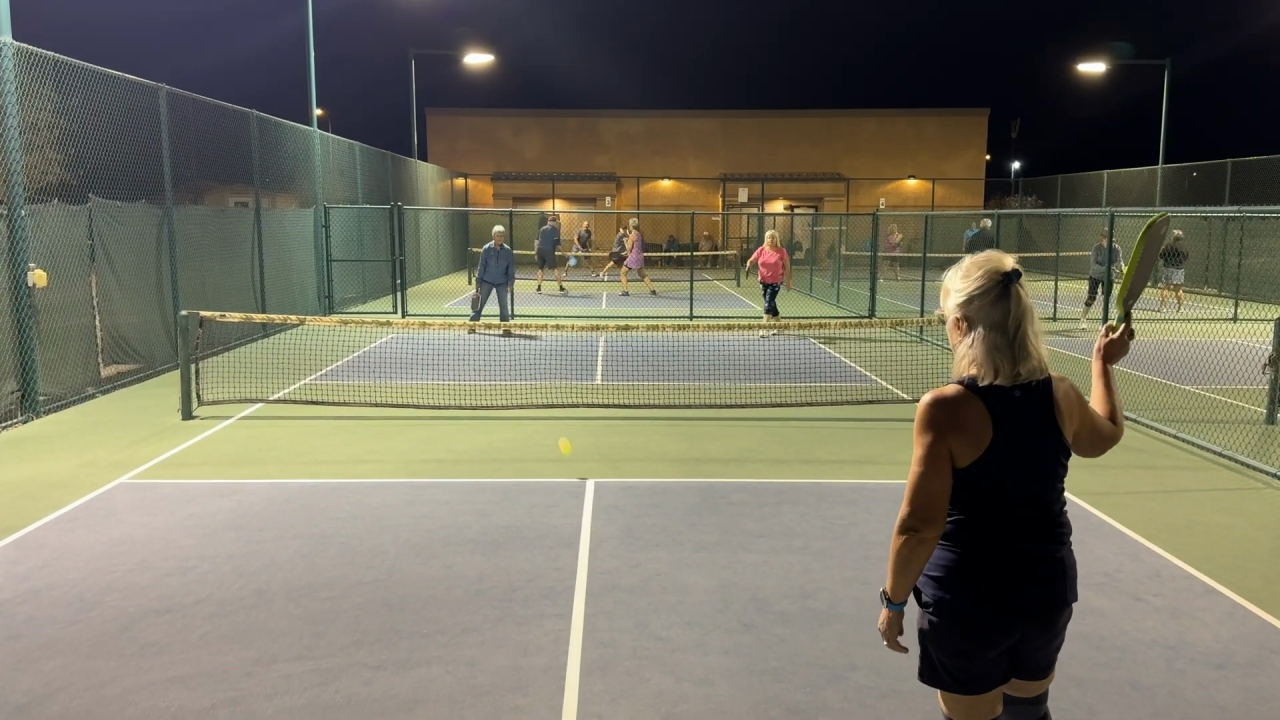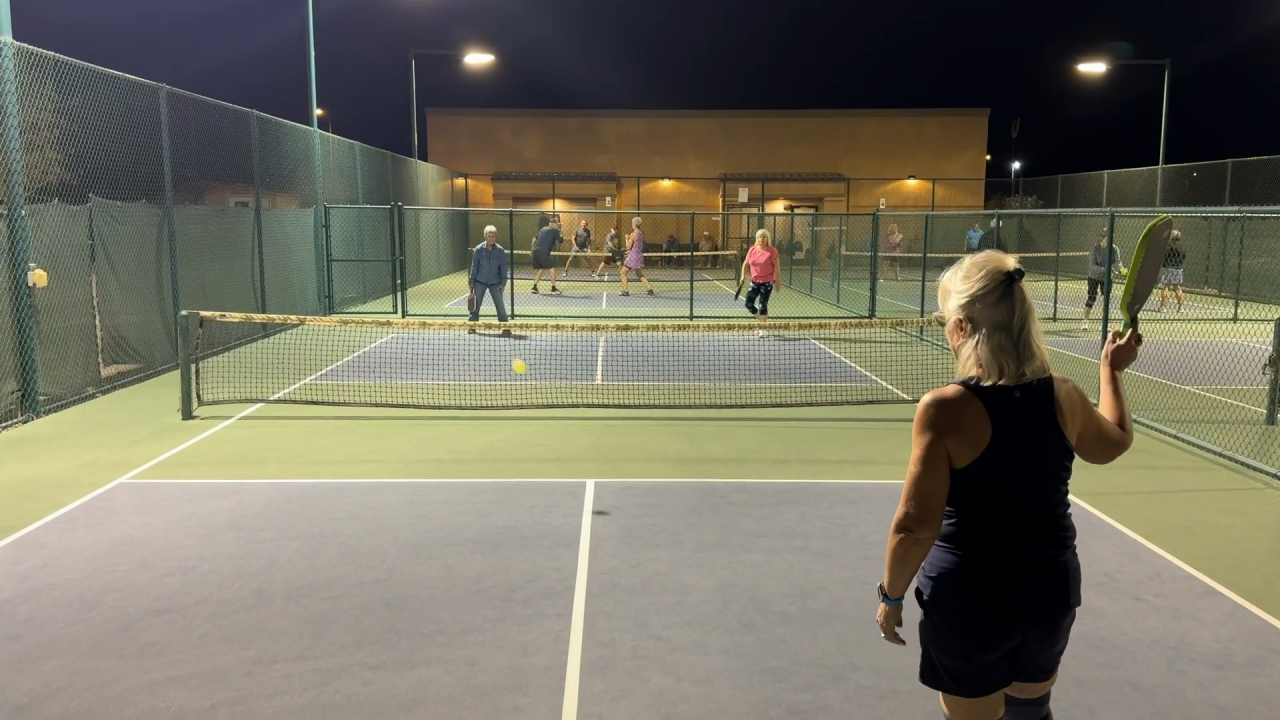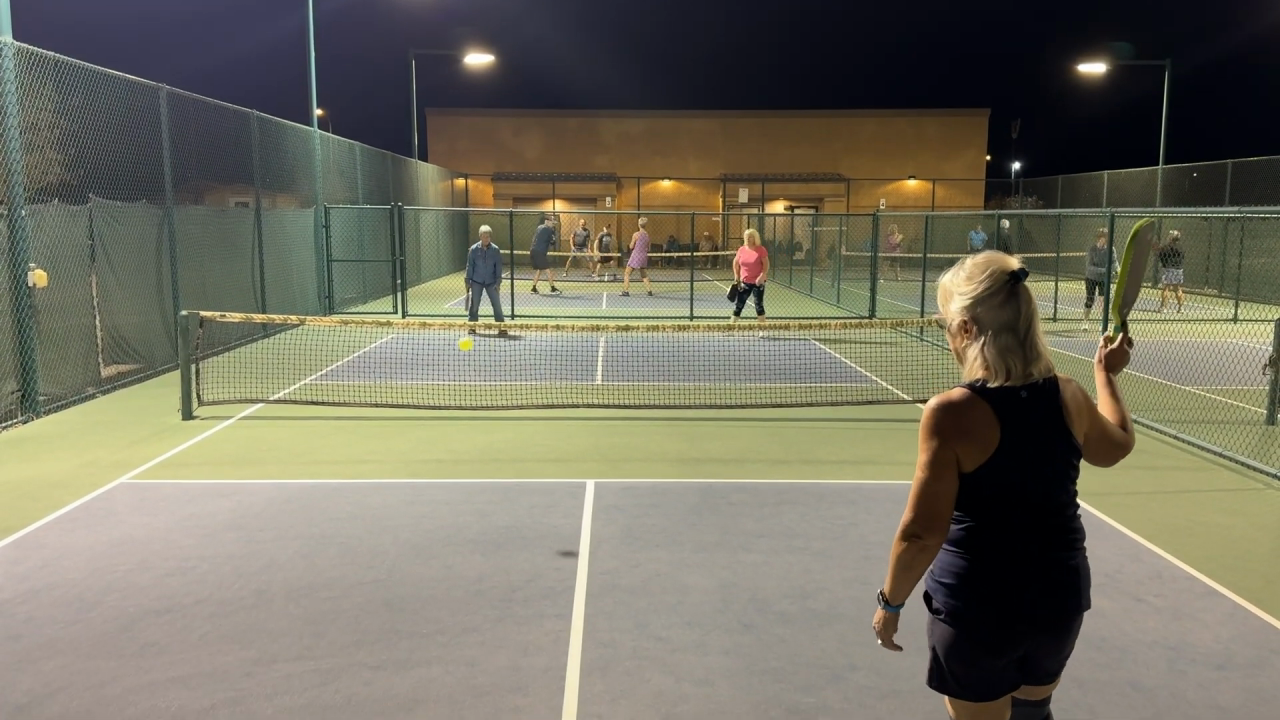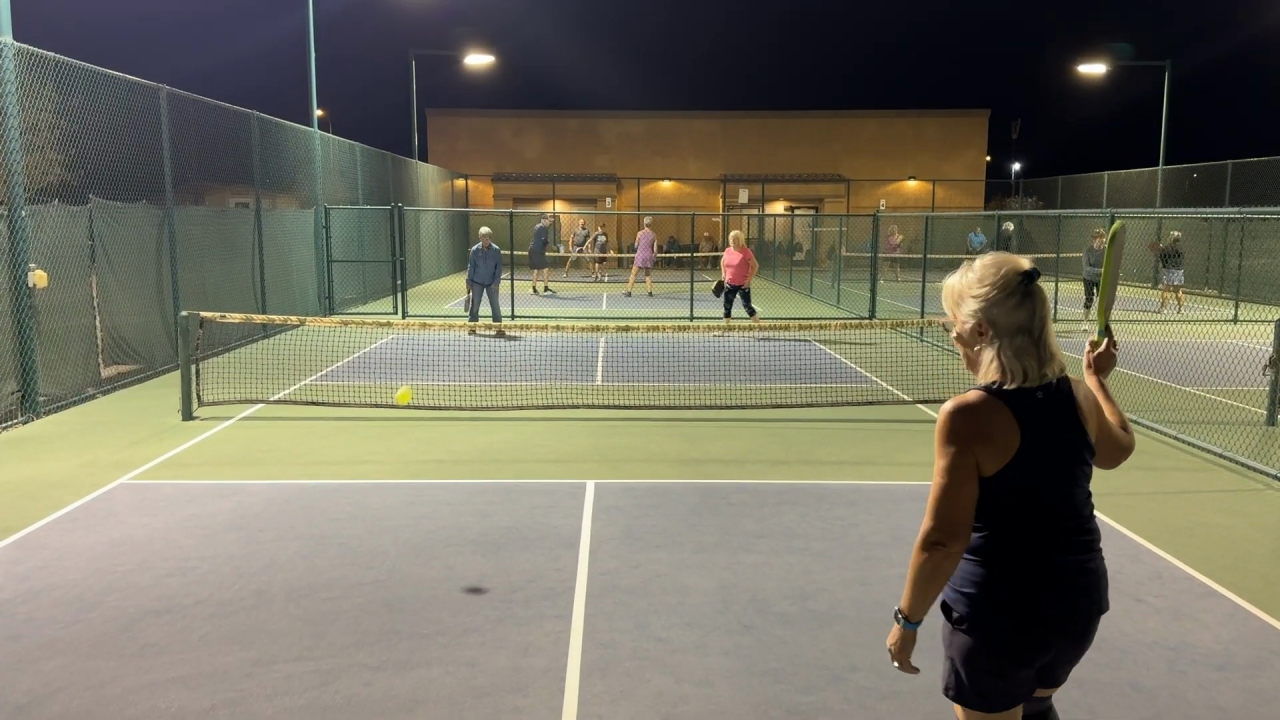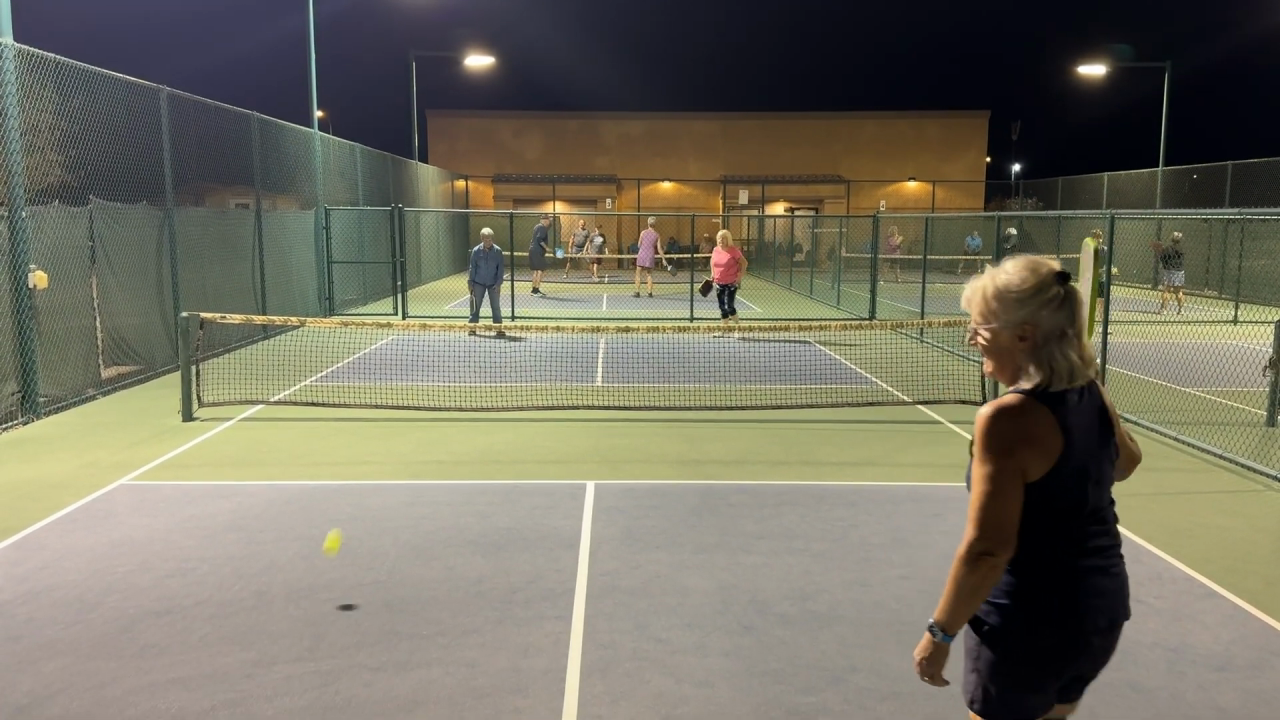
dt=0.2s
person 1, frame 1
left shoulder: (945, 407)
right shoulder: (1059, 394)
left elbow: (919, 525)
right elbow: (1106, 434)
left wrist: (893, 601)
right wrist: (1103, 362)
left hip: (967, 598)
right hip: (1048, 589)
person 1, frame 2
left shoulder: (945, 408)
right shoulder: (1062, 396)
left elbow: (916, 525)
right elbow: (1114, 440)
left wrist: (890, 595)
right wrist: (1111, 369)
left hip: (967, 600)
right hip: (1050, 591)
person 1, frame 3
left shoulder: (953, 412)
right shoulder: (1068, 395)
left elbow: (922, 532)
right elbow: (1117, 444)
left wrist: (890, 602)
right wrist: (1106, 374)
left hip: (978, 604)
right hip: (1060, 595)
person 1, frame 4
left shoulder: (969, 415)
right shoulder: (1076, 394)
left elbow: (942, 541)
right elbow: (1119, 448)
left wrist: (906, 620)
left hip: (998, 611)
right hip: (1078, 598)
person 1, frame 5
left shoulder: (1005, 419)
right shoulder: (1093, 398)
left elbow: (986, 548)
right elbow: (1128, 459)
left wrist: (939, 632)
left hip: (1025, 621)
right hip: (1099, 609)
